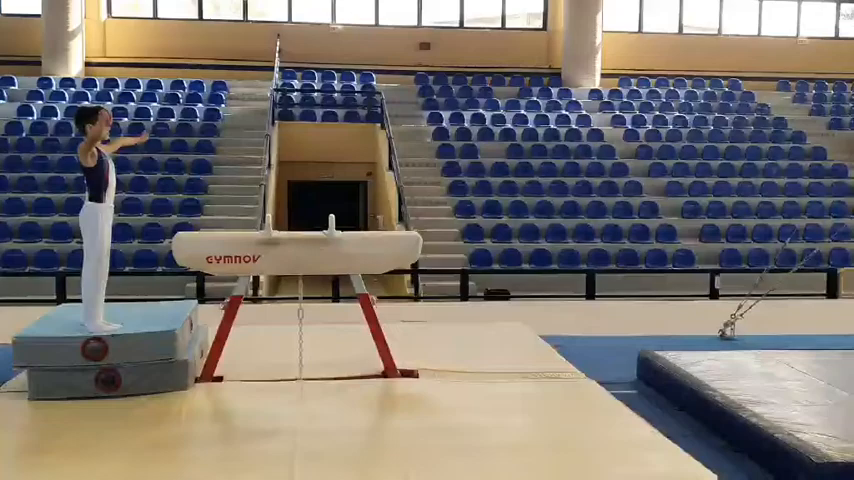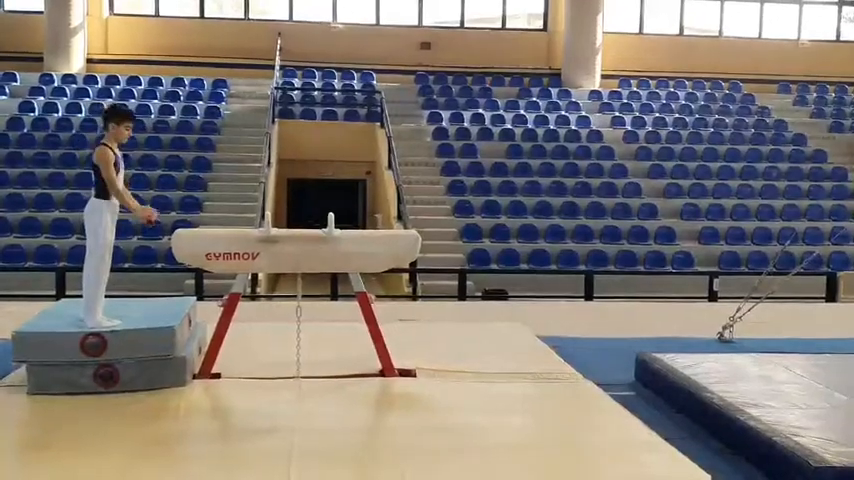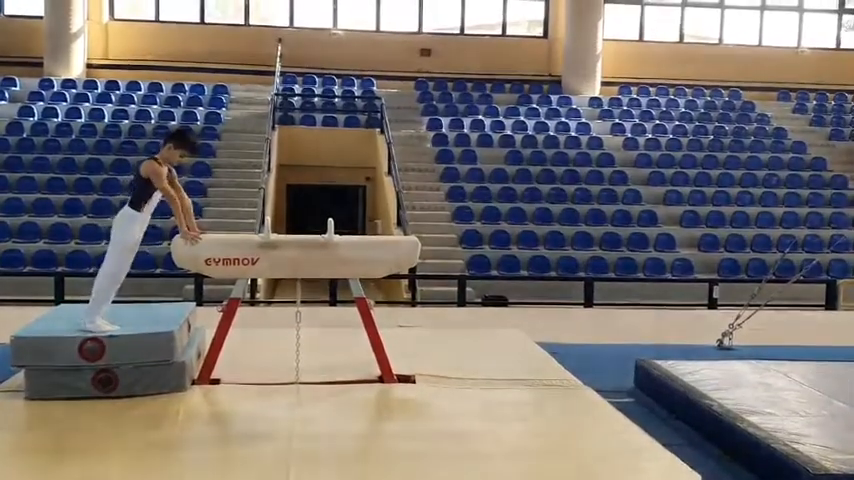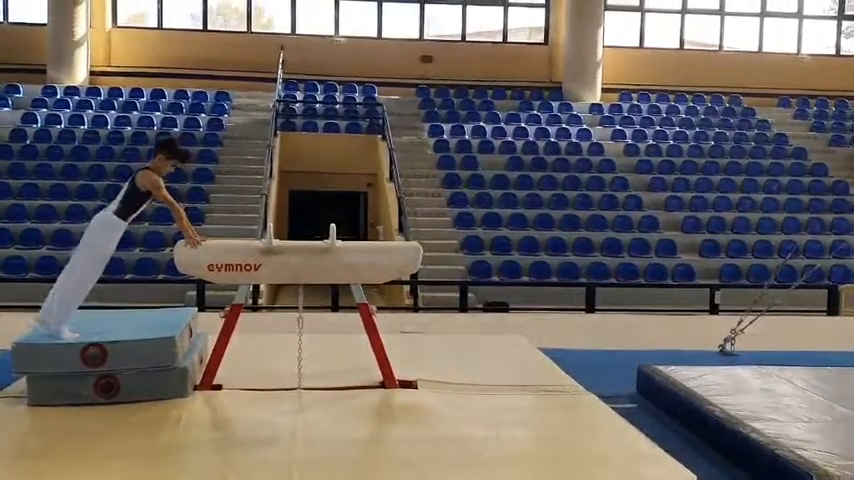
dt=1s
person 1, frame 1
left shoulder: (102, 149)
right shoulder: (87, 150)
left elbow: (119, 142)
right elbow: (92, 139)
left wrist: (138, 139)
right wrist: (103, 125)
left hip: (103, 212)
right hip: (95, 212)
left knee: (98, 265)
right knee: (95, 265)
left ankle: (93, 317)
right ankle: (93, 320)
person 1, frame 2
left shoulder: (115, 152)
right shoulder: (104, 151)
left elbow: (119, 187)
right elbow: (114, 187)
left wrist: (139, 209)
right wrist: (137, 211)
left hip: (108, 210)
right hip: (100, 210)
left knee: (100, 263)
right knee: (98, 262)
left ankle: (92, 313)
right ankle: (93, 316)
person 1, frame 3
left shoulder: (168, 171)
right shoulder: (153, 166)
left elbow: (183, 199)
right elbow: (172, 200)
left wrist: (193, 228)
right wrist: (182, 230)
left hip: (137, 223)
right hip: (130, 221)
left knee: (117, 270)
right knee: (113, 269)
left ankle: (95, 316)
right ankle: (91, 318)
person 1, frame 4
left shoulder: (151, 177)
right shoulder: (150, 178)
left elbow: (177, 207)
right elbow: (174, 208)
left wrist: (193, 233)
right wrist: (189, 236)
left hip: (107, 223)
right hip: (110, 226)
left knee: (78, 270)
right knee: (84, 275)
left ankle: (49, 314)
right ankle: (56, 324)
